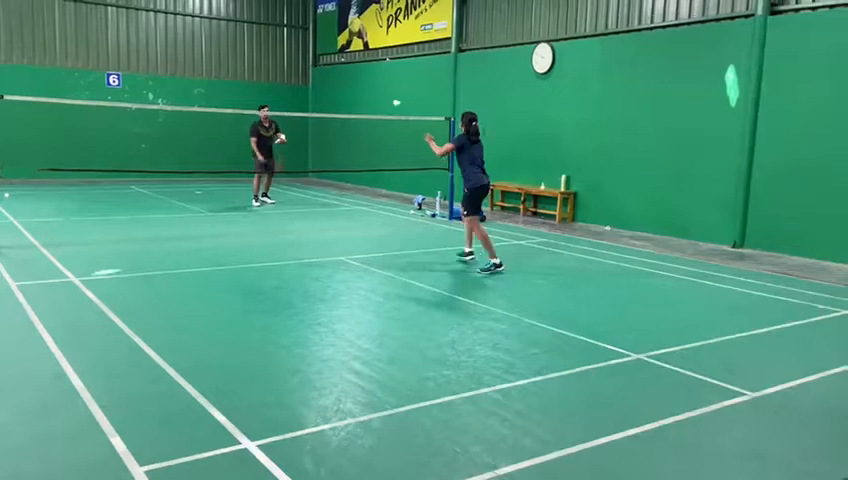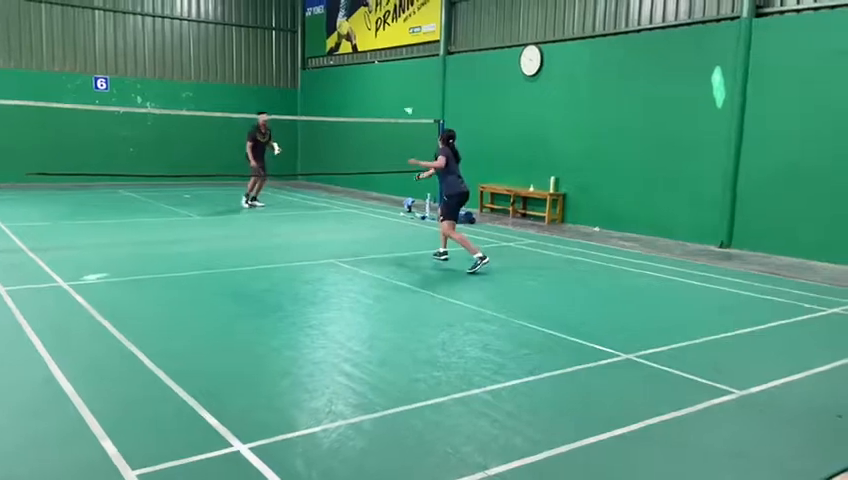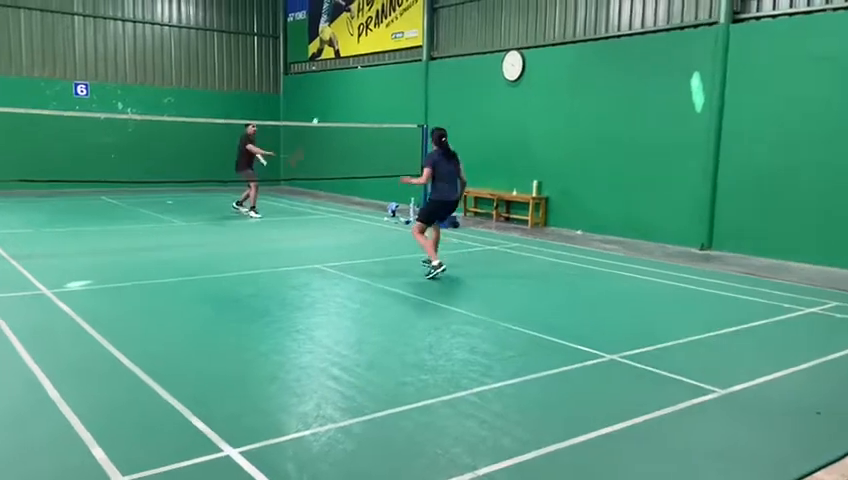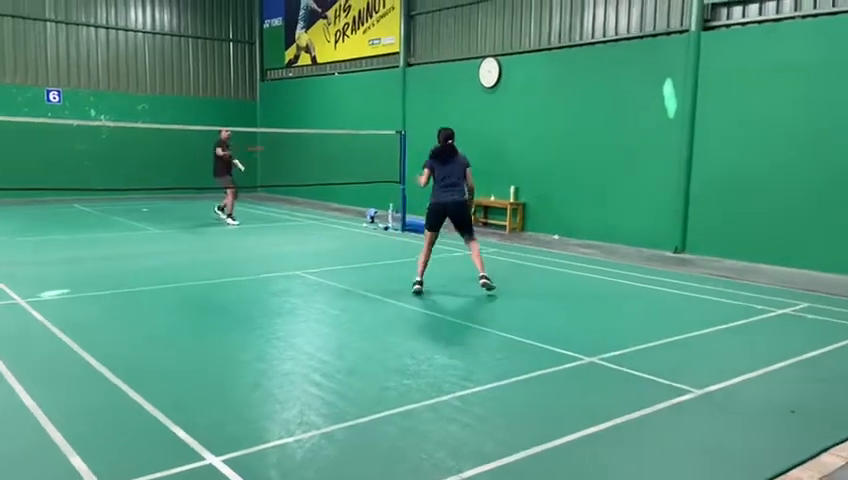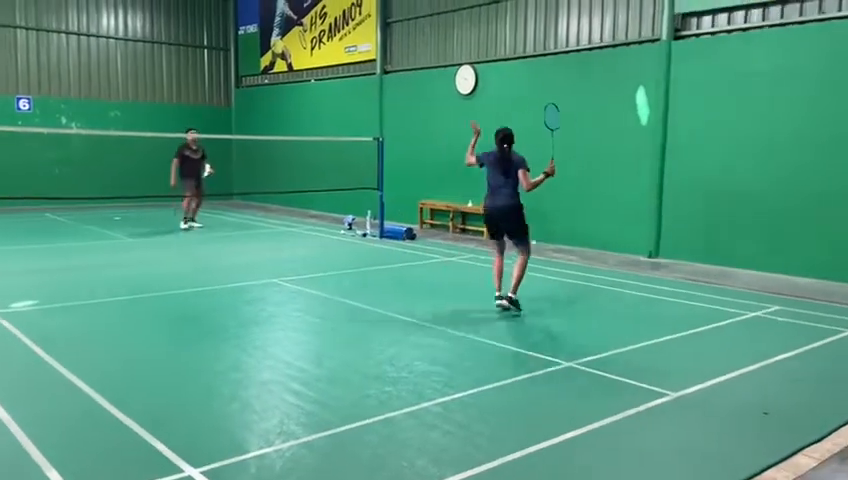
dt=0.4s
person 1, frame 1
left shoulder: (462, 138)
right shoulder: (476, 140)
left elbow: (441, 152)
left wrist: (431, 142)
left hip: (474, 185)
right hip: (482, 183)
left knee: (474, 225)
right knee: (468, 217)
left ankle: (495, 261)
right ankle: (468, 250)
person 1, frame 2
left shoulder: (443, 150)
right shoulder: (452, 153)
left elbow: (440, 164)
right elbow: (435, 170)
left wrist: (419, 163)
right wrist: (423, 175)
left hip: (454, 194)
right hip: (460, 192)
left knee: (448, 230)
right knee: (442, 214)
left ankle: (479, 256)
right ankle: (443, 251)
person 1, frame 3
left shoulder: (432, 156)
right shoulder: (453, 156)
left elbow: (424, 180)
right elbow: (463, 179)
left wrist: (410, 180)
right wrist: (460, 195)
left hip: (438, 199)
right hip: (453, 200)
left knee: (417, 231)
right knee: (435, 224)
left ankle: (436, 263)
right ankle: (433, 259)
person 1, frame 4
left shoulder: (433, 157)
right shoulder: (462, 159)
left elbow: (424, 183)
right elbow: (470, 185)
left wrist: (420, 179)
right wrist: (470, 199)
left hip: (438, 204)
right hip: (459, 204)
left knee: (428, 244)
right knee: (471, 241)
left ankle: (419, 280)
right ankle: (482, 276)
person 1, frame 5
left shoulder: (488, 156)
right shoulder: (518, 160)
left elbow: (468, 160)
right elbow: (527, 186)
left wrist: (475, 137)
right wrist: (546, 174)
left hip: (490, 209)
right hip: (510, 210)
left knee: (499, 253)
right knee: (524, 254)
left ankle: (499, 295)
right ankle: (511, 296)
